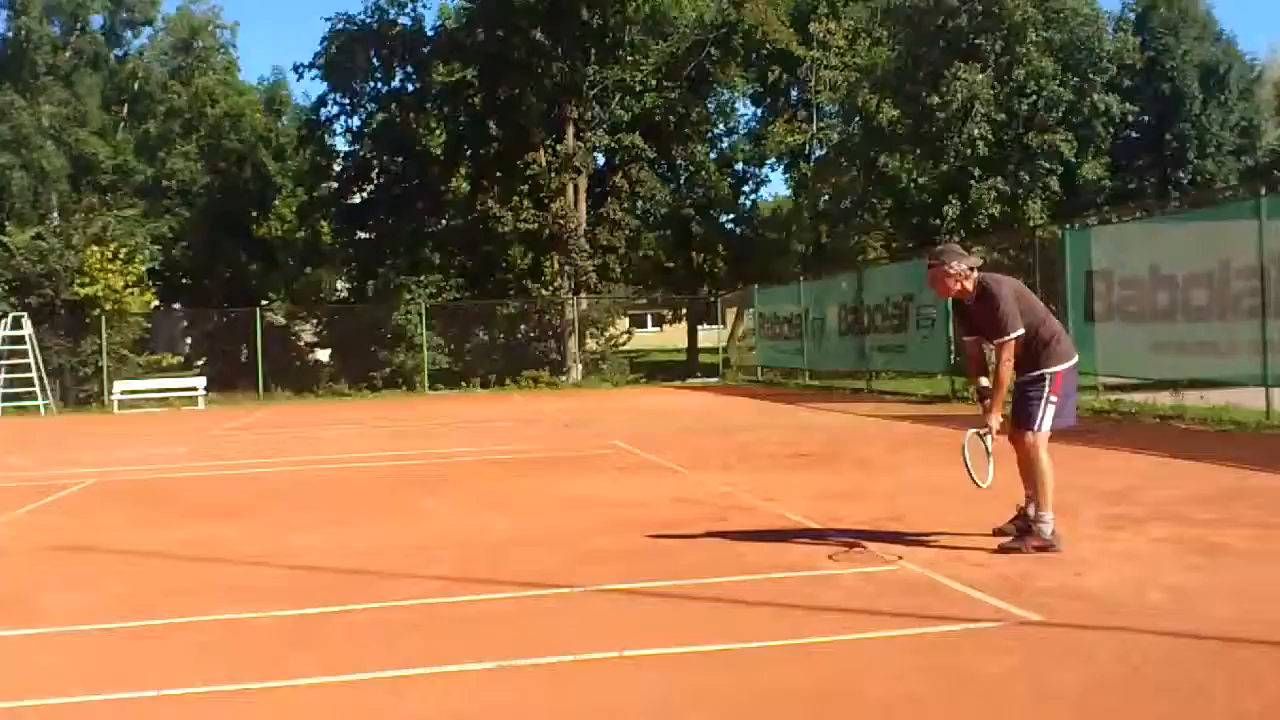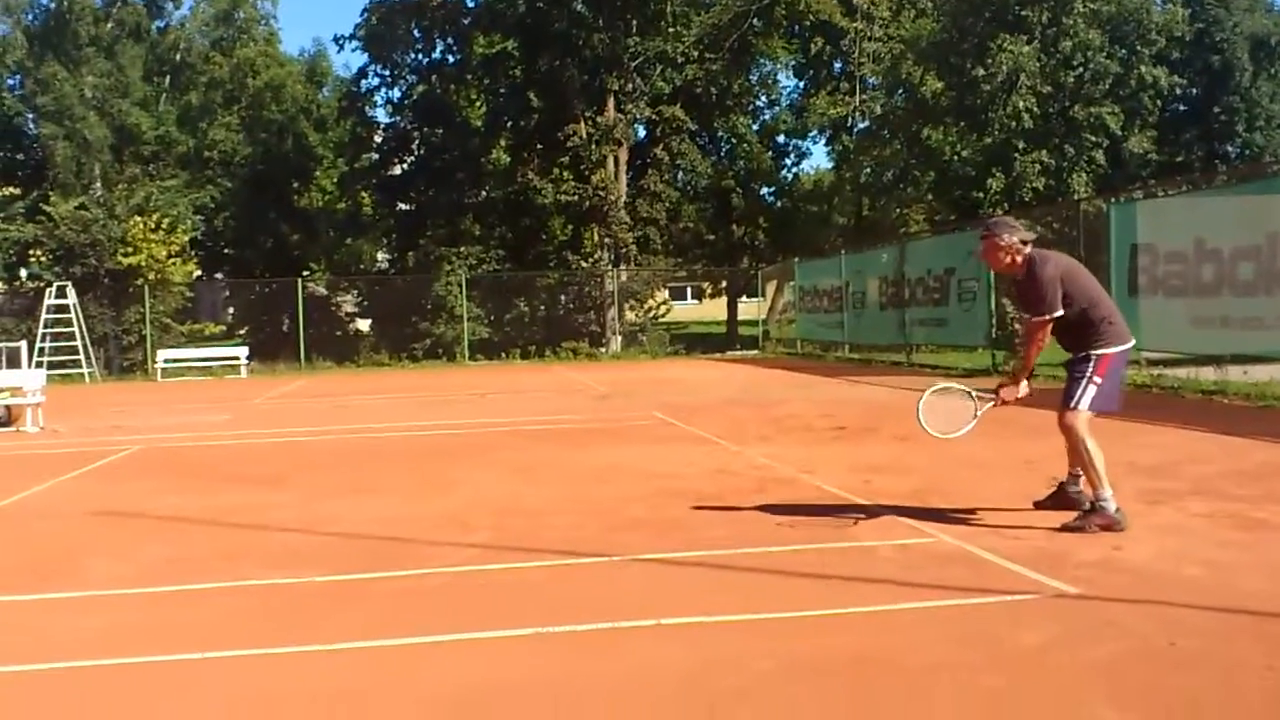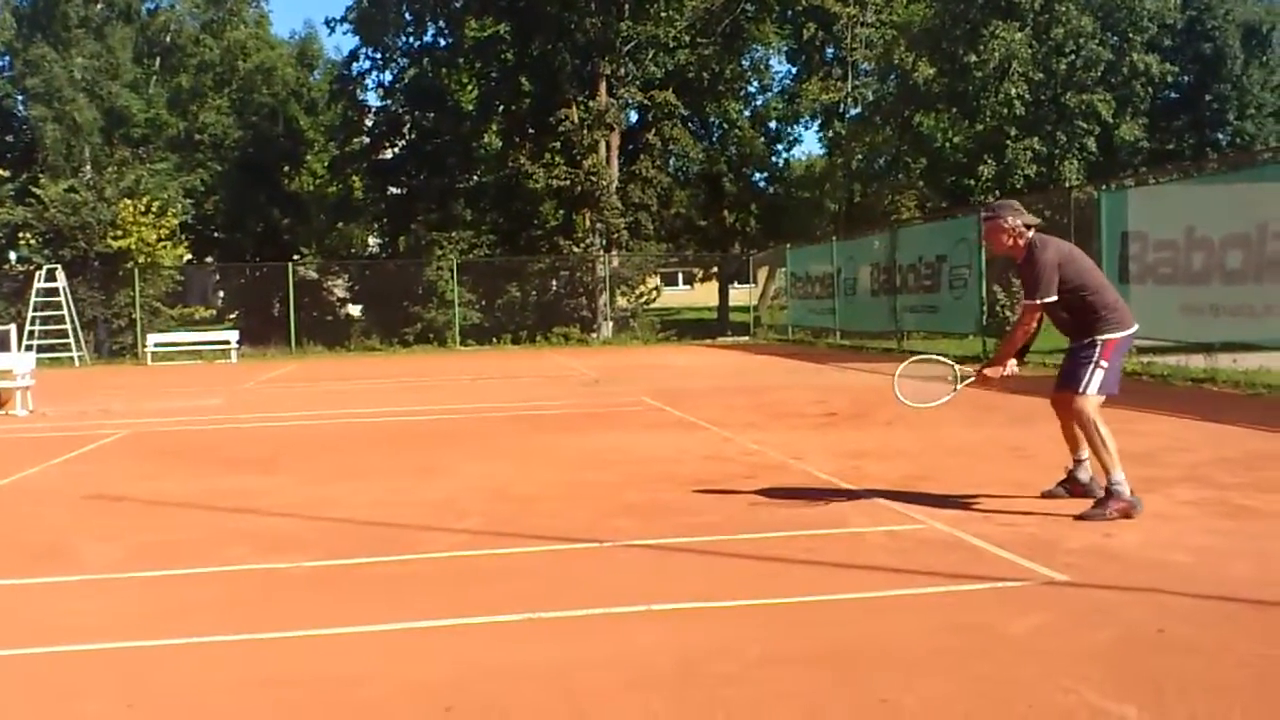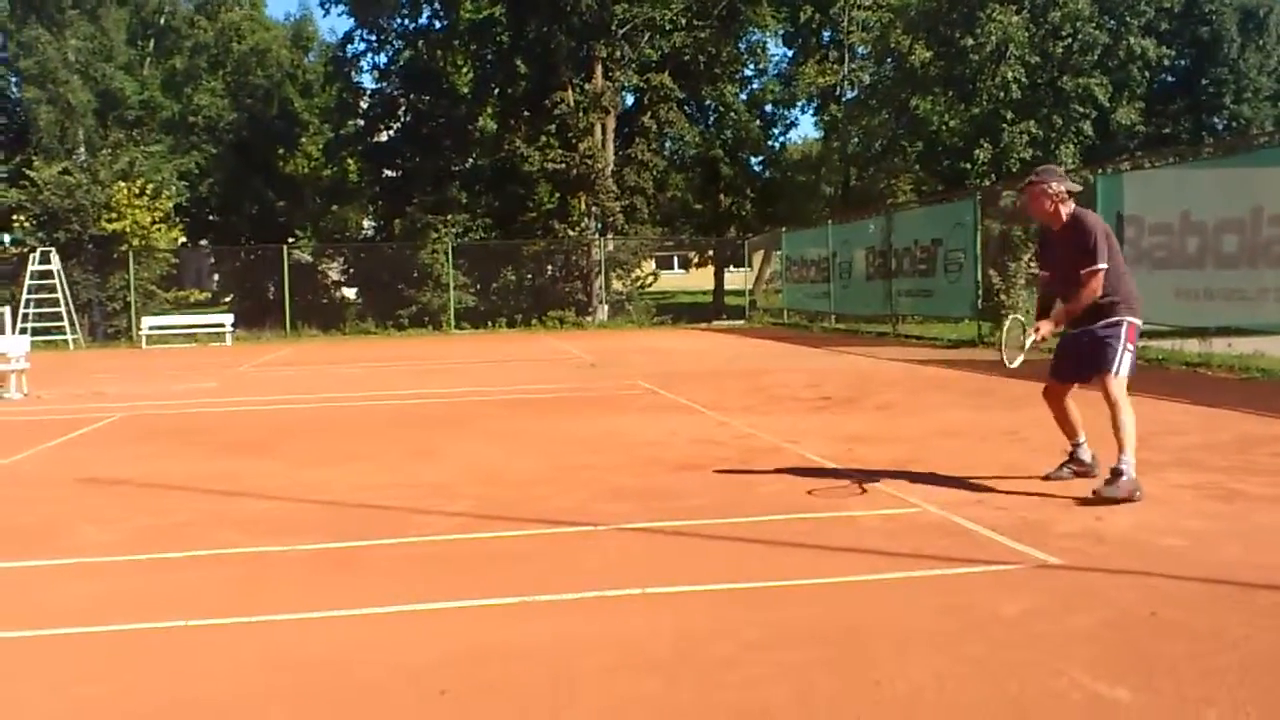
dt=1s
person 1, frame 1
left shoulder: (997, 293)
right shoulder: (961, 303)
left elbow: (1005, 358)
right elbow: (973, 352)
left wrist: (994, 410)
right wrist: (983, 396)
left hip: (1052, 364)
right hip: (1029, 367)
left knee: (1033, 442)
right knee: (1019, 439)
left ankle: (1045, 532)
right ankle: (1031, 514)
person 1, frame 2
left shoulder: (1043, 270)
right shoulder: (1023, 278)
left elbow: (1040, 337)
right elbow: (1030, 333)
left wrist: (1013, 382)
right wrist: (1021, 379)
left hip: (1105, 345)
right hip: (1089, 346)
left knee: (1072, 421)
right knee: (1071, 419)
left ankle: (1107, 509)
right ankle: (1073, 490)
person 1, frame 3
left shoulder: (1042, 256)
right shoulder: (1030, 257)
left elbow: (1027, 323)
right elbow: (1032, 320)
left wrist: (996, 362)
right wrist: (1015, 357)
left hip: (1109, 331)
right hip: (1088, 333)
left knee: (1083, 408)
right knee: (1062, 402)
left ankle: (1121, 494)
right ankle: (1081, 477)
person 1, frame 4
left shoulder: (1088, 226)
right shoulder: (1048, 235)
left elbow: (1094, 287)
right elbow: (1049, 284)
left wrist: (1053, 321)
right wrist: (1043, 321)
left hip: (1114, 316)
right hip: (1079, 324)
left knee: (1111, 388)
right knee: (1054, 391)
left ankle: (1126, 475)
right ankle: (1083, 457)
